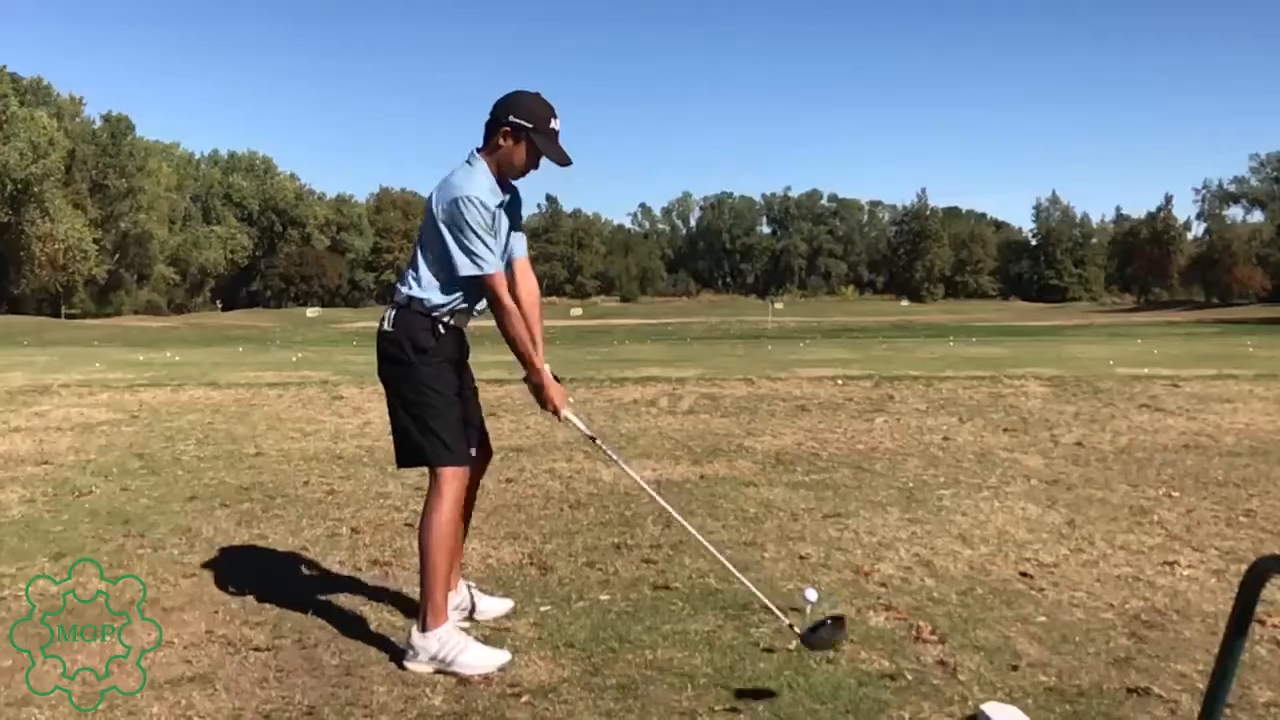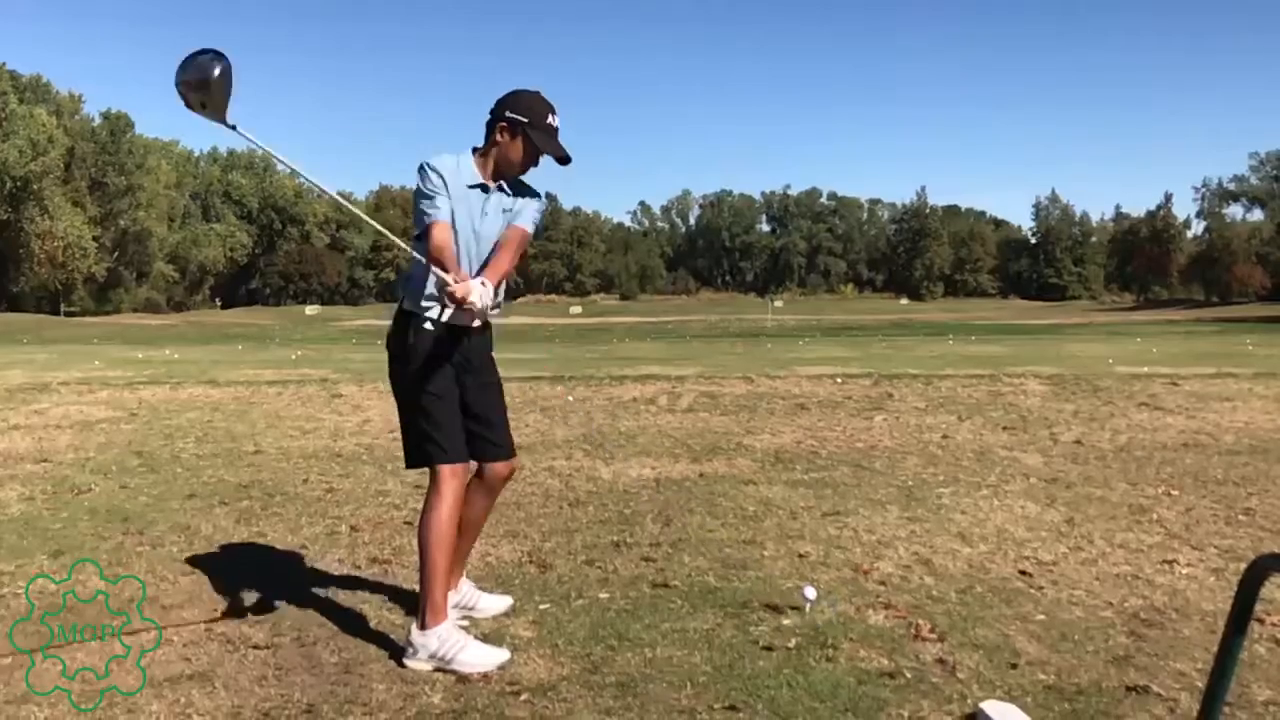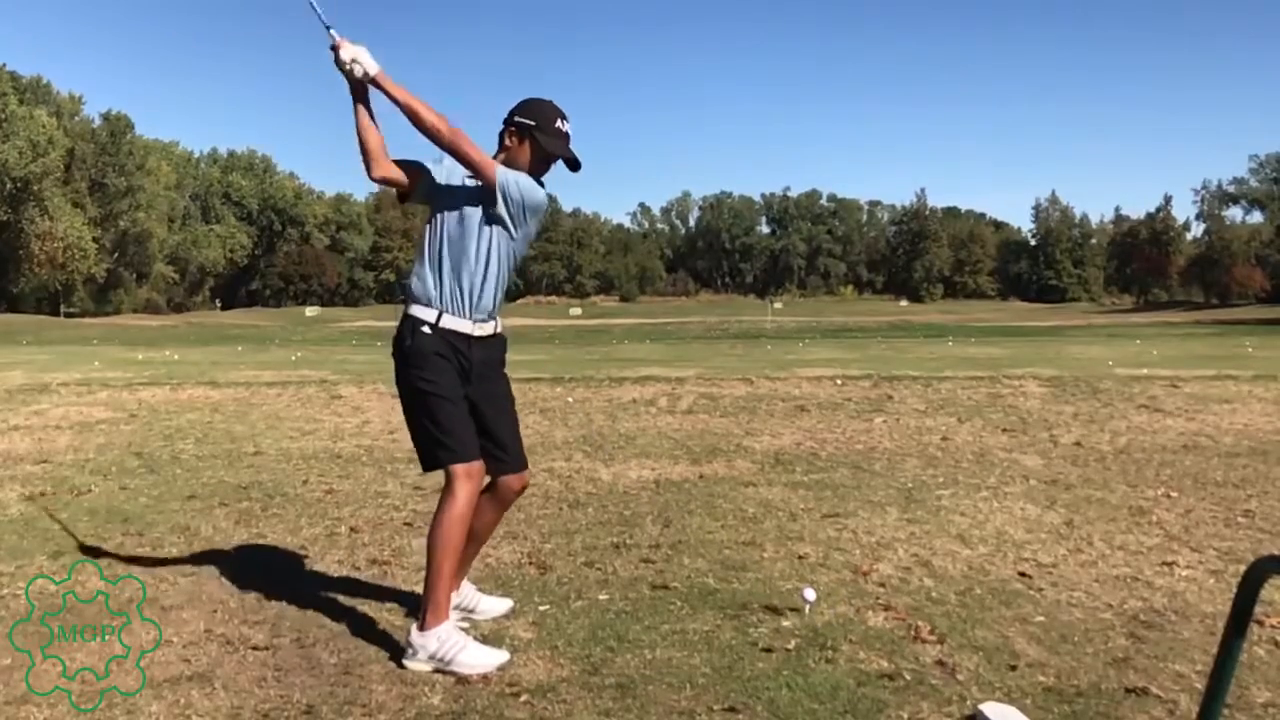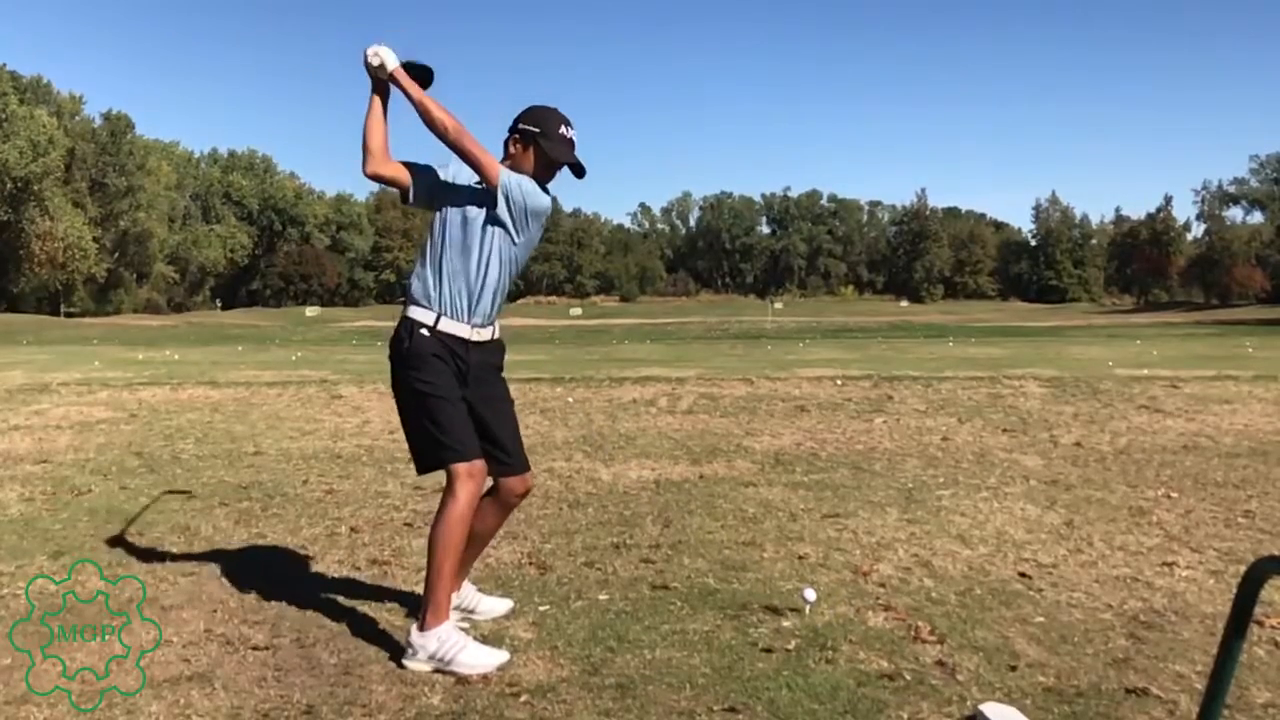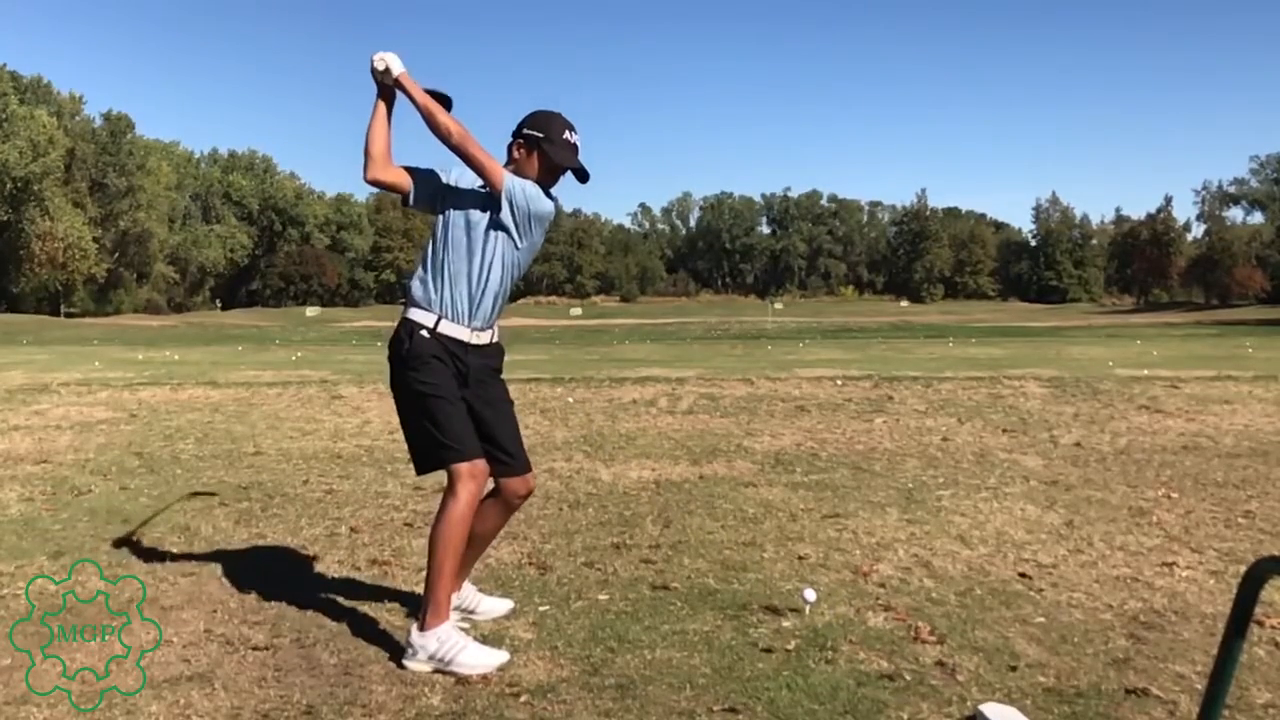
dt=0.3s
person 1, frame 1
left shoulder: (505, 195)
right shoulder: (469, 195)
left elbow: (522, 278)
right elbow: (497, 295)
left wrist: (541, 359)
right wrist: (536, 374)
left hip: (442, 337)
right hip: (418, 337)
left knee: (475, 459)
right knee: (450, 473)
left ankle: (450, 589)
right ankle: (432, 633)
person 1, frame 2
left shoulder: (528, 197)
right shoulder: (440, 172)
left elbow: (512, 240)
right elbow: (440, 239)
left wrist: (486, 284)
right wrist: (455, 284)
left hip: (472, 339)
right hip: (422, 335)
left knee: (499, 465)
right knee: (453, 472)
left ankle: (450, 585)
right ankle: (433, 631)
person 1, frame 3
left shoulder: (532, 198)
right shoulder: (445, 174)
left elbow: (457, 144)
right elbow: (384, 171)
left wrist: (381, 78)
right wrist: (359, 88)
left hip: (483, 347)
right hip: (428, 341)
left knee: (510, 479)
right knee: (465, 474)
left ankle: (452, 586)
right ankle: (431, 632)
person 1, frame 4
left shoulder: (535, 204)
right shoulder: (451, 181)
left elbow: (457, 138)
right elbow: (377, 166)
left wrist: (400, 76)
right wrist: (379, 89)
left hip: (480, 351)
right hip: (426, 345)
left knee: (513, 482)
right knee: (467, 475)
left ankle: (453, 587)
right ankle: (431, 633)
person 1, frame 5
left shoulder: (538, 208)
right shoulder: (454, 184)
left elbow: (462, 143)
right elbow: (378, 172)
left wrist: (407, 82)
right wrist: (385, 94)
left hip: (478, 354)
right hip: (426, 346)
left knee: (515, 484)
right knee: (468, 475)
left ankle: (453, 588)
right ankle: (431, 631)
